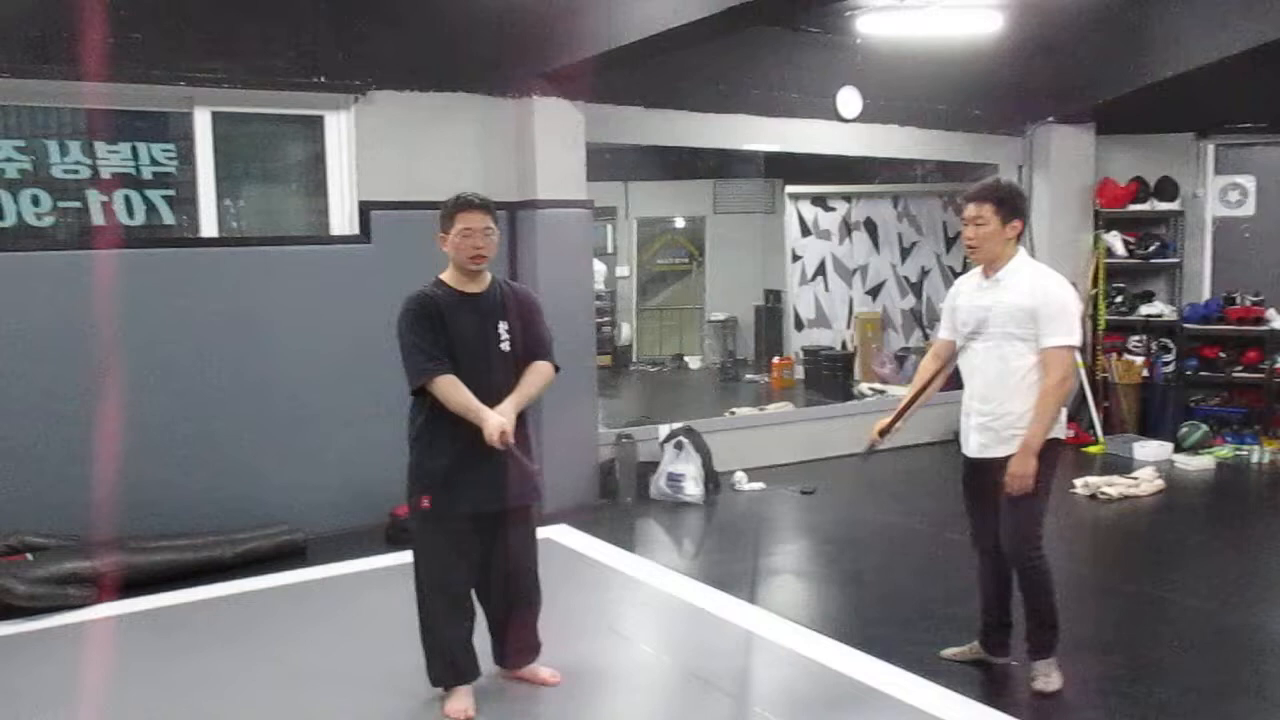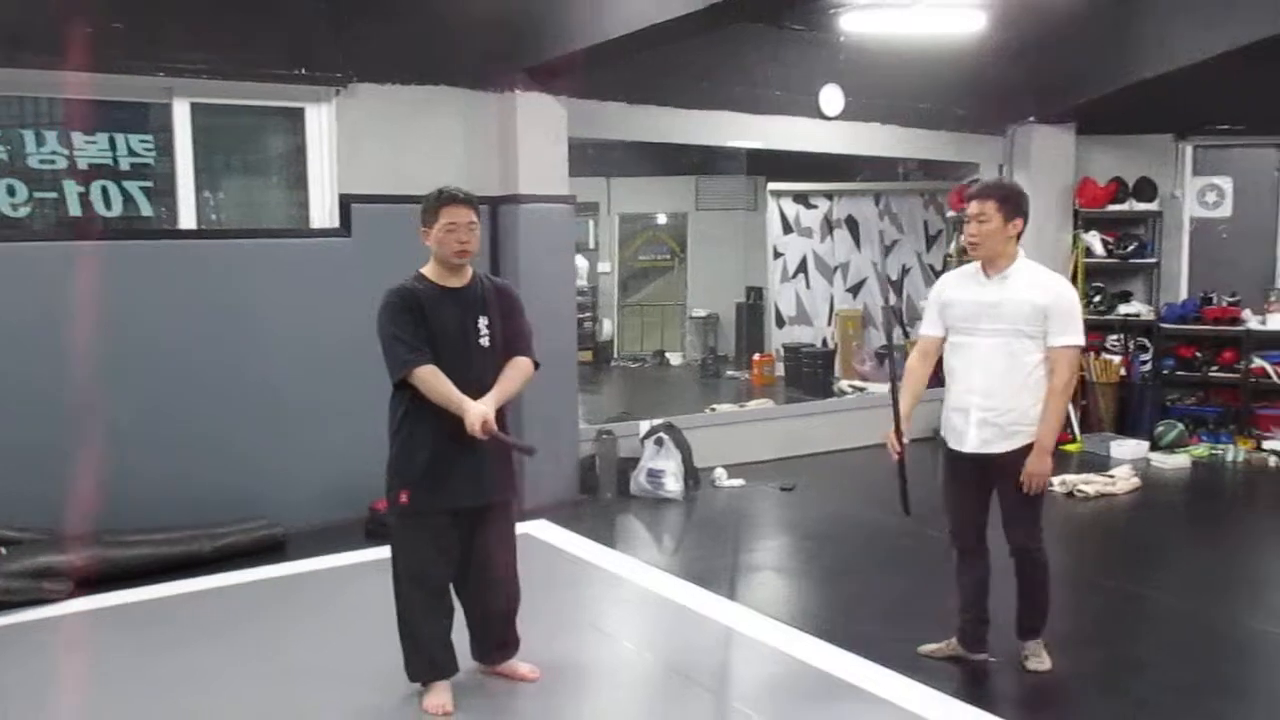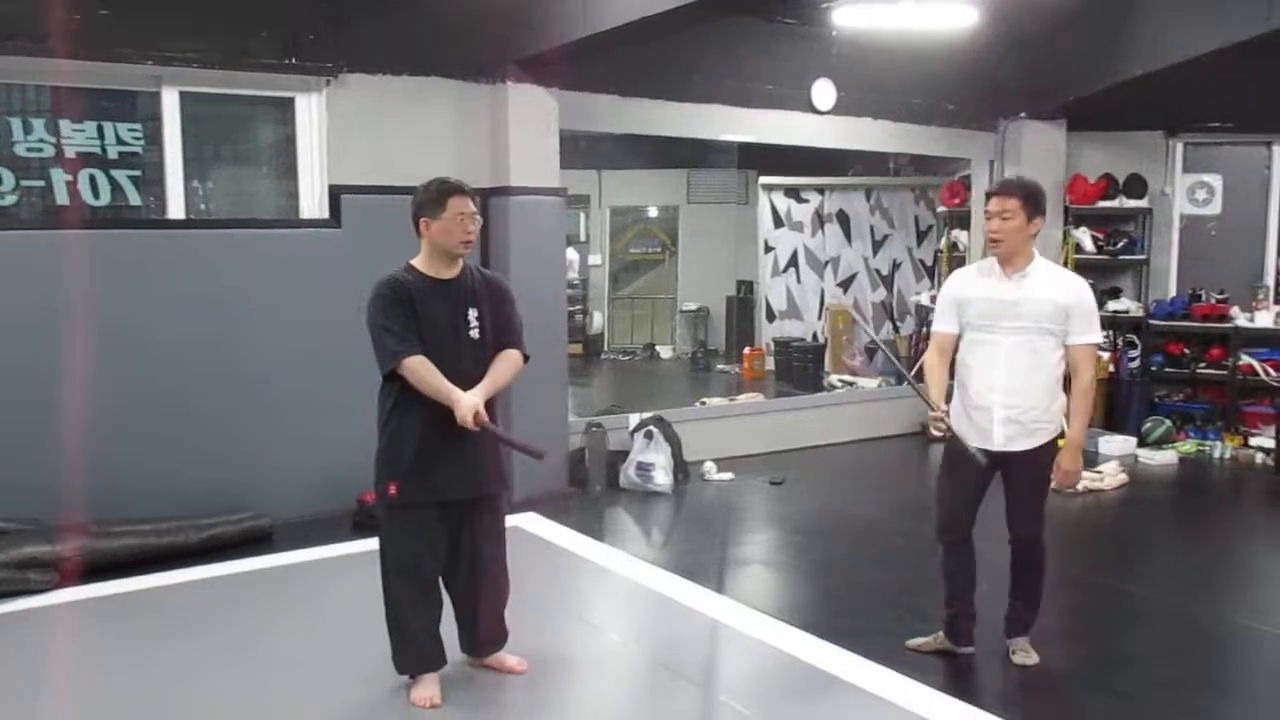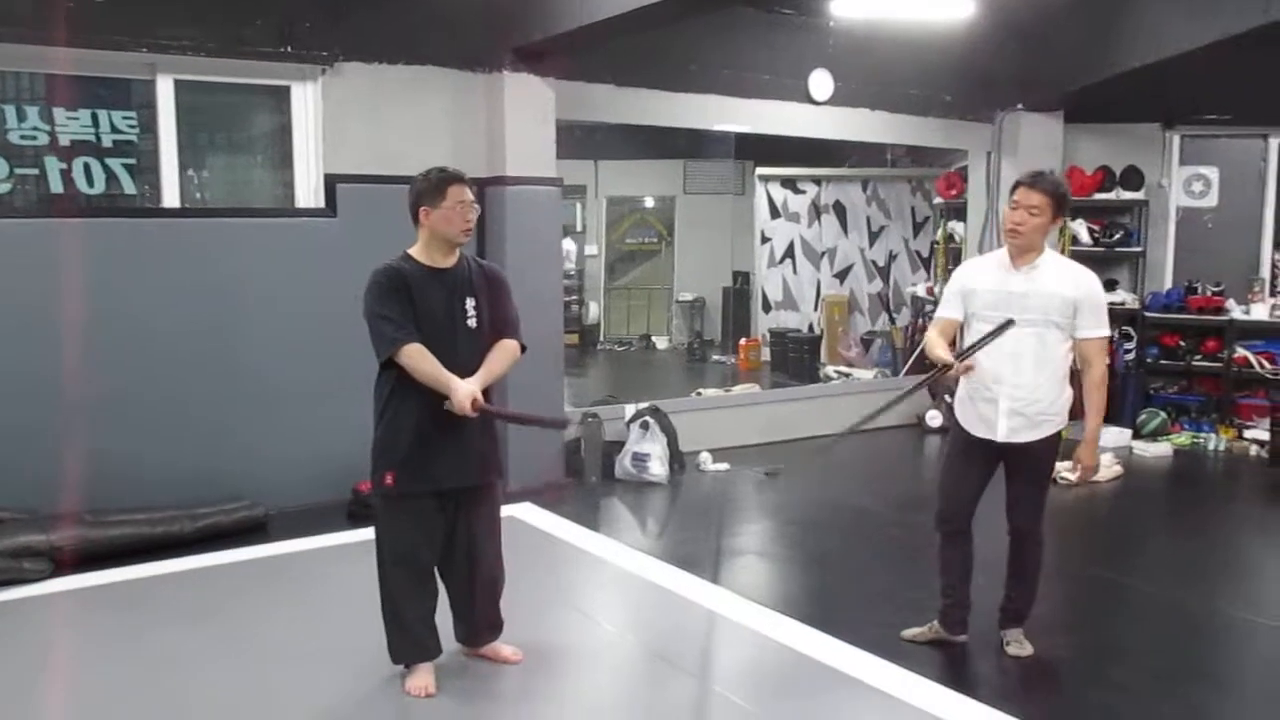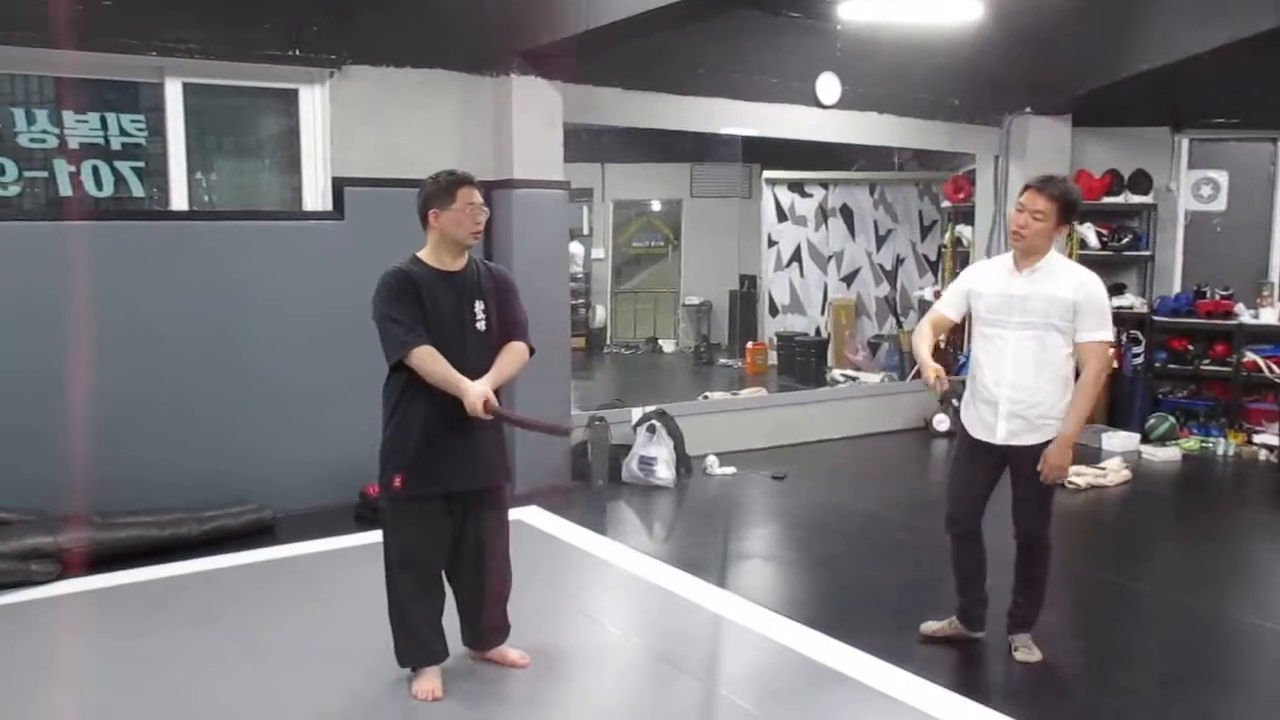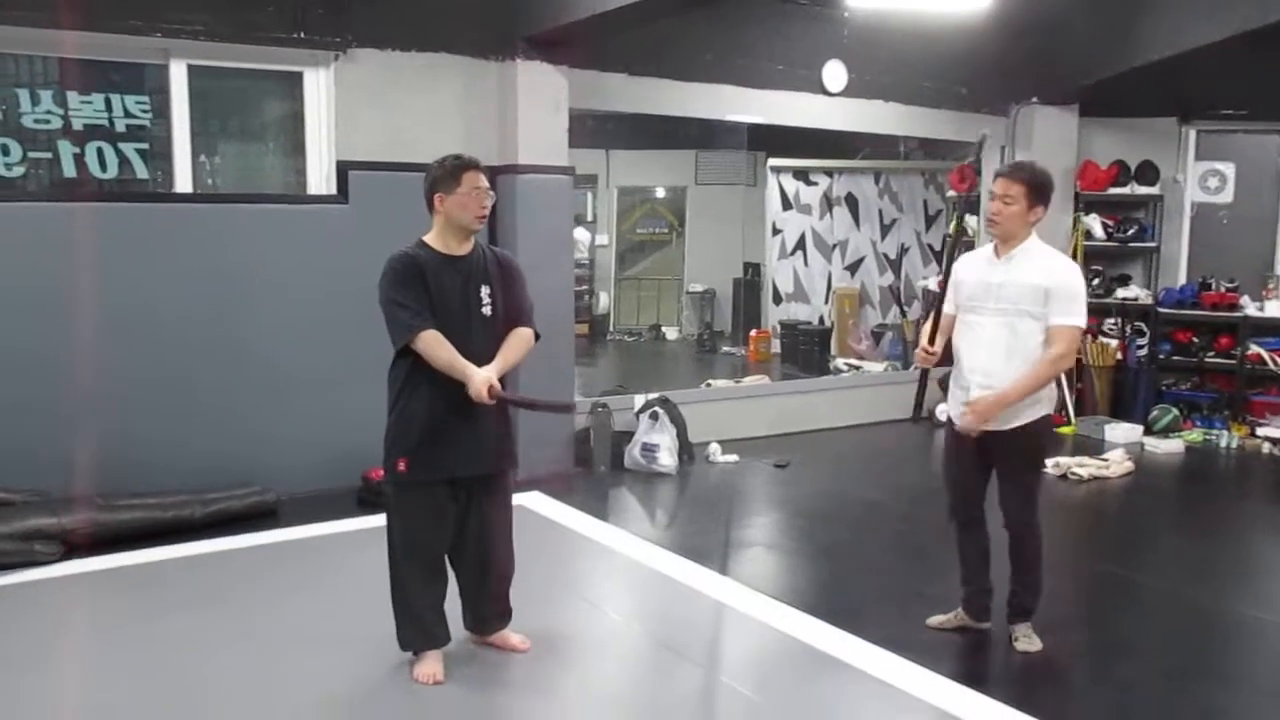
dt=0.3s
person 1, frame 1
left shoulder: (519, 301)
right shoulder: (422, 307)
left elbow: (543, 363)
right elbow: (435, 376)
left wrist: (509, 409)
right wrist: (483, 417)
left hip: (509, 458)
right hip: (444, 464)
left knee: (516, 569)
right knee: (445, 579)
left ankle: (519, 657)
person 1, frame 2
left shoulder: (501, 297)
right shoulder: (402, 301)
left elbow: (523, 359)
right elbow: (418, 368)
left wrist: (490, 402)
right wrist: (465, 407)
left hip: (488, 454)
right hip: (423, 459)
left knee: (494, 565)
right knee: (423, 574)
left ankle: (496, 652)
right ankle: (435, 674)
person 1, frame 3
left shoulder: (491, 288)
right shoulder: (392, 292)
left elbow: (512, 351)
right elbow: (407, 360)
left wrist: (480, 395)
right wrist: (456, 399)
left hip: (477, 447)
right hip: (412, 451)
left knee: (483, 558)
right knee: (412, 566)
left ankle: (485, 645)
right ankle: (423, 667)
person 1, frame 4
left shoulder: (487, 278)
right shoulder: (390, 281)
left elbow: (510, 341)
right elbow: (405, 348)
left wrist: (476, 382)
right wrist: (453, 385)
left hip: (473, 436)
right hip: (408, 441)
left knee: (479, 547)
right knee: (408, 555)
left ankle: (480, 634)
right ankle: (418, 656)
person 1, frame 5
left shoulder: (496, 281)
right shoulder: (399, 284)
left elbow: (518, 344)
right elbow: (415, 351)
left wrist: (487, 383)
right wrist: (464, 388)
left hip: (481, 440)
right hip: (417, 443)
left knee: (486, 550)
right knee: (416, 558)
left ankle: (487, 638)
right ankle: (425, 660)
person 1, frame 6
left shoulder: (501, 266)
right shoulder: (405, 268)
left elbow: (524, 329)
right elbow: (421, 335)
left wrist: (493, 369)
right wrist: (469, 372)
left hip: (486, 426)
right hip: (422, 429)
left knee: (489, 536)
right knee: (420, 543)
left ankle: (488, 623)
right ankle: (426, 643)
person 2, frame 1
left shoulder: (1048, 289)
right shoulder: (962, 289)
left elbow: (1059, 376)
right elbow: (939, 357)
left wrist: (1029, 450)
right wrist: (895, 413)
left hip: (1026, 447)
right hip: (975, 443)
left knee: (1021, 548)
right knee: (987, 545)
left ankle: (1044, 655)
right ankle: (993, 641)
person 2, frame 2
left shoulder: (1052, 289)
right shoulder: (949, 286)
left elbow: (1064, 375)
right elbow: (923, 356)
left wrist: (1043, 448)
right wrist: (902, 419)
left hip: (1021, 443)
right hip: (961, 441)
left knee: (1024, 544)
right knee: (965, 541)
left ankle: (1032, 637)
right ankle: (971, 638)
person 2, frame 3
left shoulder: (1069, 289)
right shoulder: (961, 283)
left elbow: (1083, 373)
right elbow: (937, 350)
left wrist: (1074, 444)
right wrist: (936, 400)
left hip: (1033, 439)
right hip: (969, 434)
left knee: (1027, 539)
right knee: (952, 530)
left ankle: (1018, 634)
right ankle: (957, 632)
person 2, frame 4
left shoulder: (1080, 283)
right shoulder: (971, 273)
left elbow: (1094, 365)
right elbow: (937, 333)
left wrist: (1091, 438)
right wrist: (945, 357)
left hip: (1037, 431)
right hip: (973, 424)
left knee: (1026, 530)
right knee: (951, 519)
left ankle: (1013, 625)
right ankle: (951, 621)
person 2, frame 5
left shoulder: (1082, 285)
right shoulder: (979, 274)
left elbow: (1094, 368)
right elbow: (931, 324)
left wrist: (1066, 439)
right wrist: (927, 358)
left hip: (1042, 436)
right hip: (977, 426)
left knee: (1032, 534)
right knee: (961, 521)
left ankle: (1021, 629)
right ankle: (970, 617)
person 2, frame 6
left shoulder: (1058, 271)
right shoulder: (966, 264)
left elbow: (1062, 353)
right elbow: (946, 325)
left wrist: (1000, 402)
right wrist: (930, 347)
left hip: (1022, 420)
right hip: (964, 415)
left knee: (1021, 522)
right knee: (964, 514)
left ankle: (1022, 618)
right ankle: (975, 608)
